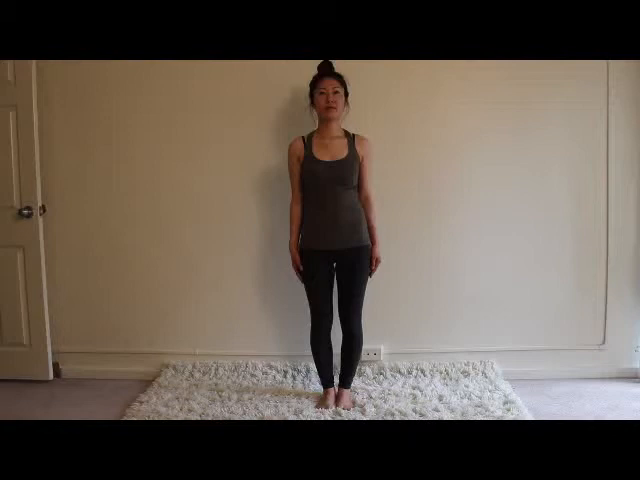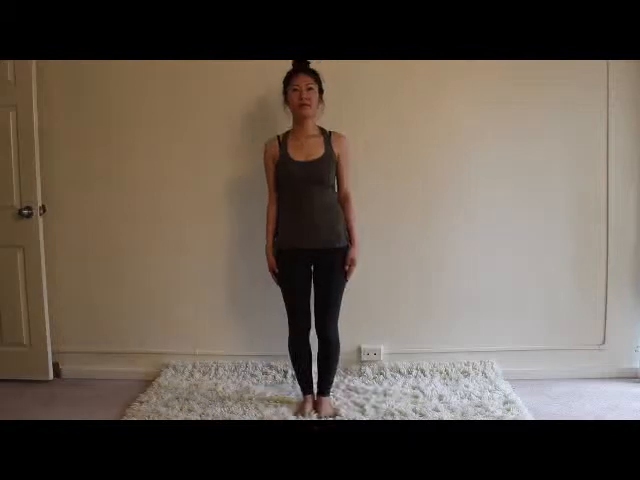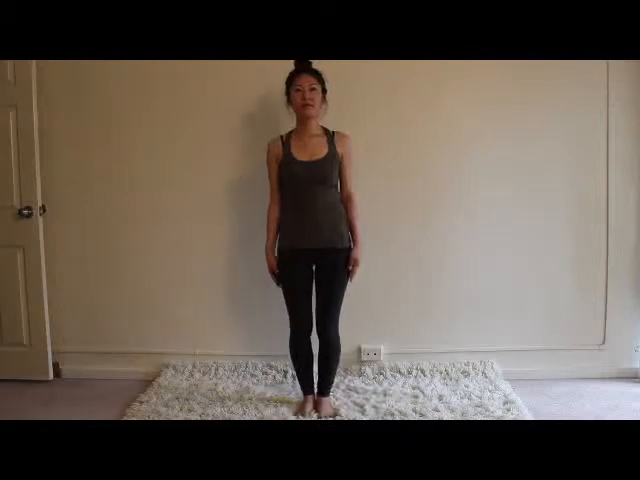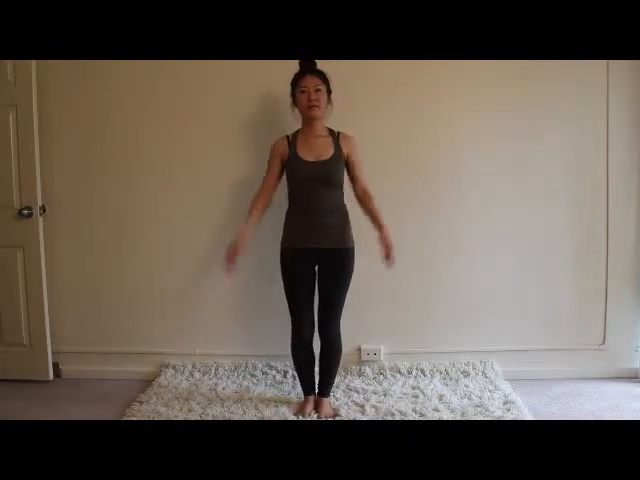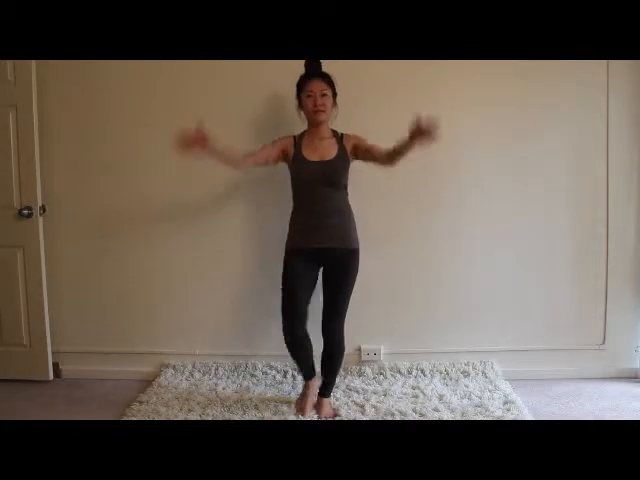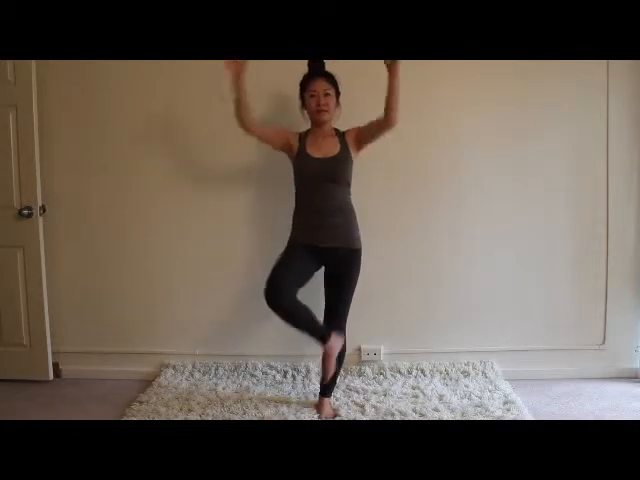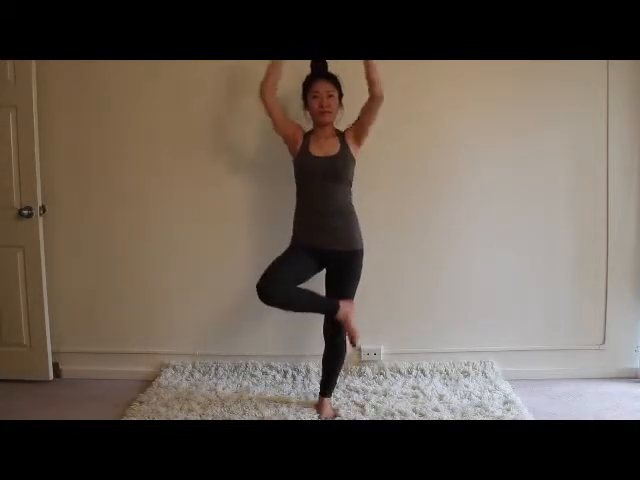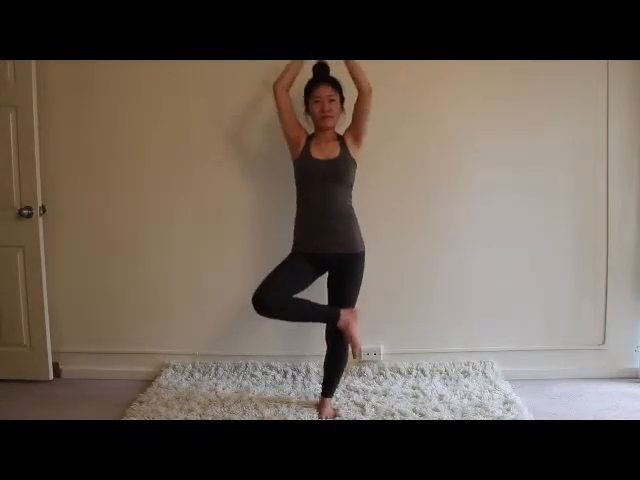
dt=0.2s
person 1, frame 1
left shoulder: (360, 145)
right shoulder: (299, 147)
left elbow: (365, 195)
right elbow: (297, 198)
left wrist: (375, 242)
right wrist: (293, 244)
left hip: (354, 244)
right hip: (314, 246)
left knee: (351, 321)
right knee: (320, 321)
left ankle: (345, 386)
right ankle: (327, 386)
person 1, frame 2
left shoulder: (337, 143)
right shoulder: (274, 147)
left elbow: (344, 195)
right elbow: (274, 200)
left wrist: (353, 243)
right wrist: (269, 247)
left hip: (332, 245)
right hip: (291, 248)
left knee: (327, 326)
right knee: (298, 326)
left ankle: (324, 394)
right ankle: (306, 393)
person 1, frame 3
left shoulder: (341, 142)
right shoulder: (278, 147)
left elbow: (347, 195)
right elbow: (276, 201)
left wrist: (356, 244)
right wrist: (270, 250)
left hip: (334, 245)
right hip: (292, 247)
left knee: (328, 326)
right knee: (299, 327)
left ankle: (324, 395)
right ankle: (307, 393)
person 1, frame 4
left shoulder: (345, 143)
right shoulder: (283, 146)
left elbow: (362, 190)
right elbow: (265, 194)
left wrist: (382, 228)
right wrist: (243, 235)
left hip: (338, 245)
right hip: (296, 246)
left knee: (330, 326)
right knee: (301, 328)
left ankle: (325, 396)
right ankle: (308, 394)
person 1, frame 5
left shoulder: (350, 143)
right shoulder: (288, 146)
left elbow: (386, 158)
right elbow: (244, 161)
left wrist: (410, 143)
right wrist: (212, 148)
left hip: (343, 244)
right hip: (301, 244)
left knee: (334, 325)
right knee: (292, 322)
left ankle: (325, 396)
right ankle: (310, 381)
person 1, frame 6
left shoulder: (352, 140)
right shoulder: (293, 142)
left elbow: (389, 120)
right elbow: (248, 124)
left wrist: (393, 73)
right wrist: (239, 77)
left hip: (345, 242)
right hip: (304, 241)
left knee: (337, 320)
right knee: (277, 294)
left ankle: (325, 396)
right ankle: (329, 336)
person 1, frame 7
left shoulder: (352, 140)
right shoulder: (296, 140)
left elbow: (377, 96)
right elbow: (267, 94)
left wrist: (367, 63)
left hip: (346, 244)
right hip: (305, 243)
left knee: (334, 330)
right knee: (268, 289)
left ankle: (325, 397)
right ankle: (339, 308)
person 1, frame 8
left shoulder: (351, 143)
right shoulder: (299, 143)
left elbow: (366, 90)
right elbow: (279, 89)
left wrist: (341, 59)
right wrist: (306, 58)
left hip: (348, 248)
right hip: (306, 249)
left knee: (336, 334)
right knee: (264, 301)
left ankle: (326, 398)
right ankle: (342, 316)
